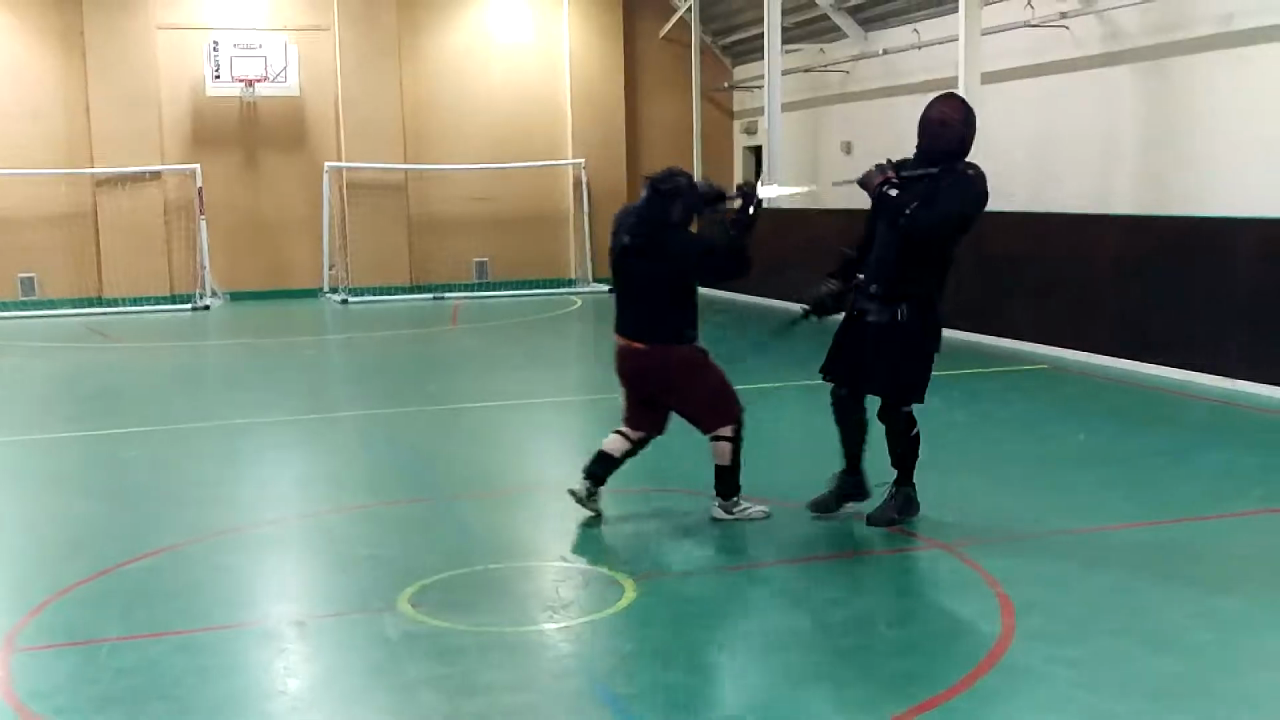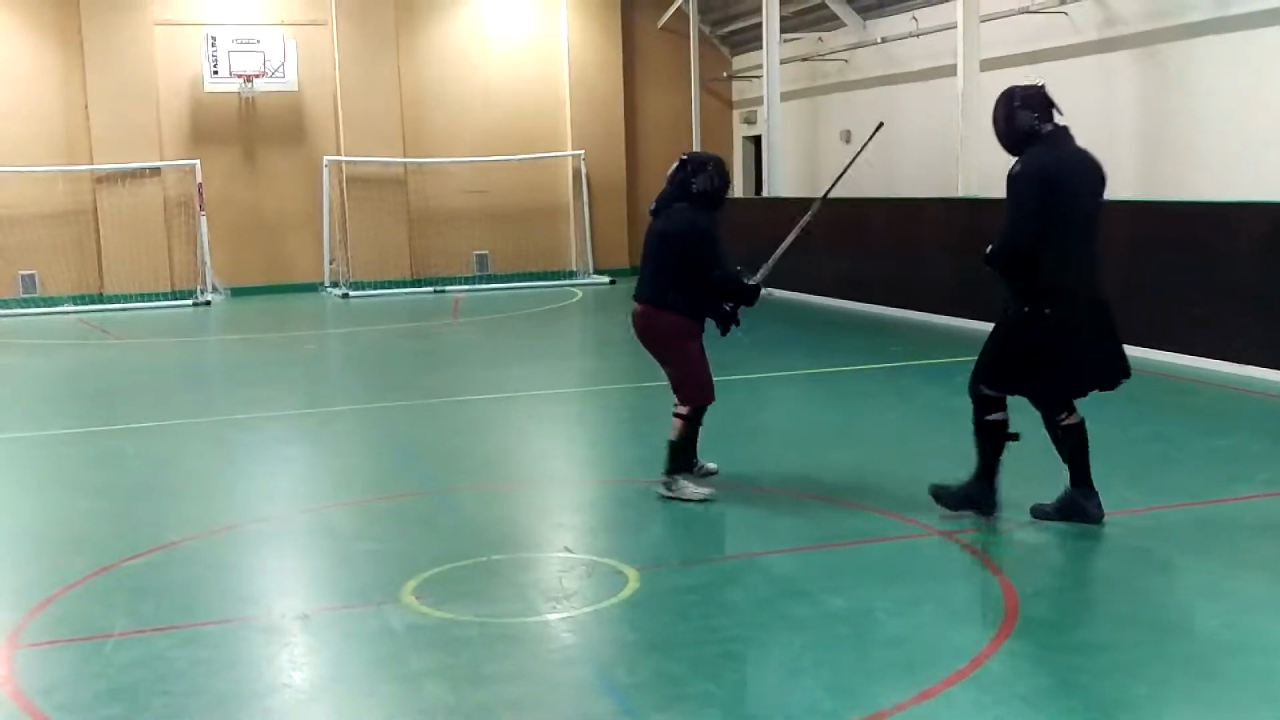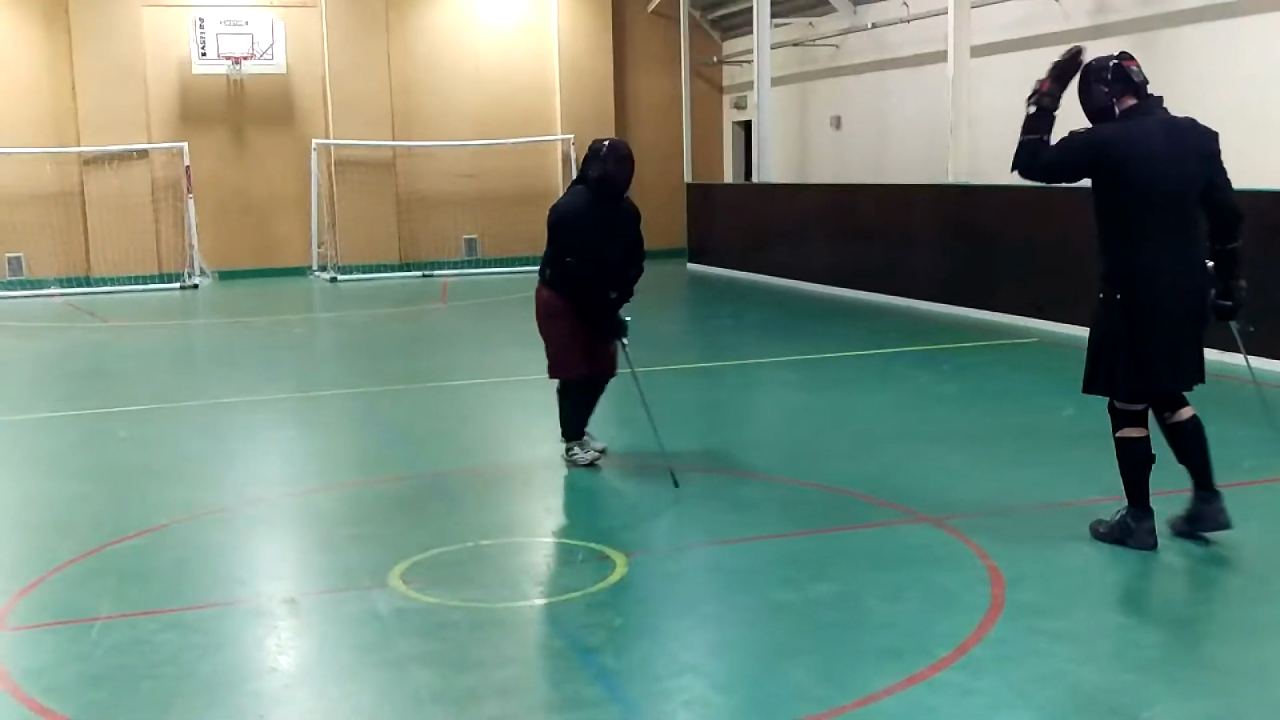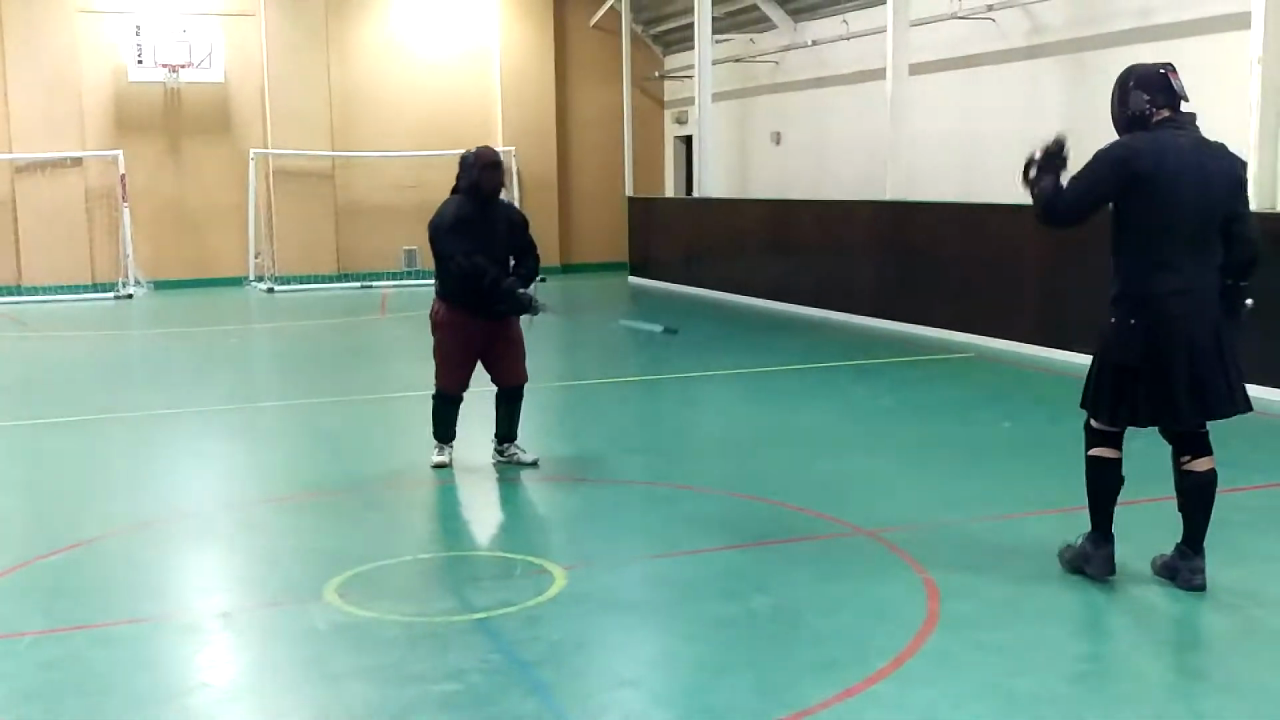
dt=0.7s
person 1, frame 1
left shoulder: (967, 180)
right shoulder: (902, 170)
left elbow: (928, 229)
left wrist: (888, 191)
right wrist: (839, 282)
left hip: (910, 310)
right hip: (870, 302)
left knee: (895, 406)
right knee: (845, 392)
left ankle: (904, 492)
right ankle: (851, 477)
person 1, frame 2
left shoulder: (1031, 168)
right shoulder: (1084, 164)
left elbow: (1016, 245)
left wrist: (993, 255)
left hip: (1043, 306)
right hip: (1082, 301)
left knee: (988, 389)
right knee: (1055, 398)
left ankle: (981, 488)
right ankle: (1082, 494)
person 1, frame 3
left shoulder: (1105, 142)
right shoulder: (1197, 136)
left elbow: (1030, 164)
right elbow: (1227, 217)
left wrist: (1045, 94)
right wrist: (1227, 282)
left hip: (1132, 294)
right hip: (1186, 291)
left knee: (1129, 405)
right knee: (1169, 395)
left ankle: (1138, 519)
right ankle: (1207, 500)
person 1, frame 4
left shoulder: (1130, 153)
right shoulder: (1226, 163)
left elbow: (1062, 211)
right elbow: (1243, 253)
left wrist: (1043, 174)
right wrist: (1223, 316)
left hip: (1144, 320)
right hip: (1203, 323)
left knee: (1105, 427)
right knee: (1191, 437)
left ankle: (1100, 544)
right ankle: (1190, 558)
person 2, frame 1
left shoulder: (625, 229)
right shoulder: (686, 248)
left elbow: (647, 205)
right elbow: (733, 263)
left wrist: (701, 199)
right wrist: (745, 214)
left hip: (630, 350)
right hip: (670, 353)
left knee: (639, 425)
right knee: (726, 416)
left ankle: (590, 484)
right ankle: (727, 501)
person 2, frame 2
left shoulder: (674, 215)
right shoulder: (693, 222)
right elbow: (712, 277)
left wrist: (718, 308)
right wrist: (745, 292)
left hip: (667, 314)
right hip: (666, 319)
left knee: (696, 389)
right knee: (695, 394)
left ankle: (685, 461)
right ankle: (674, 478)
person 2, frame 3
left shoulder: (625, 208)
right shoulder: (572, 207)
left elbow: (633, 259)
right elbow: (574, 267)
left wrist: (617, 297)
right wrist: (603, 308)
left hip: (597, 303)
right hip: (560, 298)
left knee: (602, 371)
right knee: (572, 374)
left ankle: (578, 432)
right ankle: (572, 442)
person 2, frame 4
left shoulder: (507, 213)
right shoulder: (449, 216)
left elbow: (528, 257)
right elbow: (466, 265)
left wrist: (516, 286)
right wrist: (509, 290)
left hip: (500, 312)
right hip: (457, 312)
left knee: (513, 381)
right knee: (450, 386)
left ankle: (504, 444)
right ankle: (443, 444)
